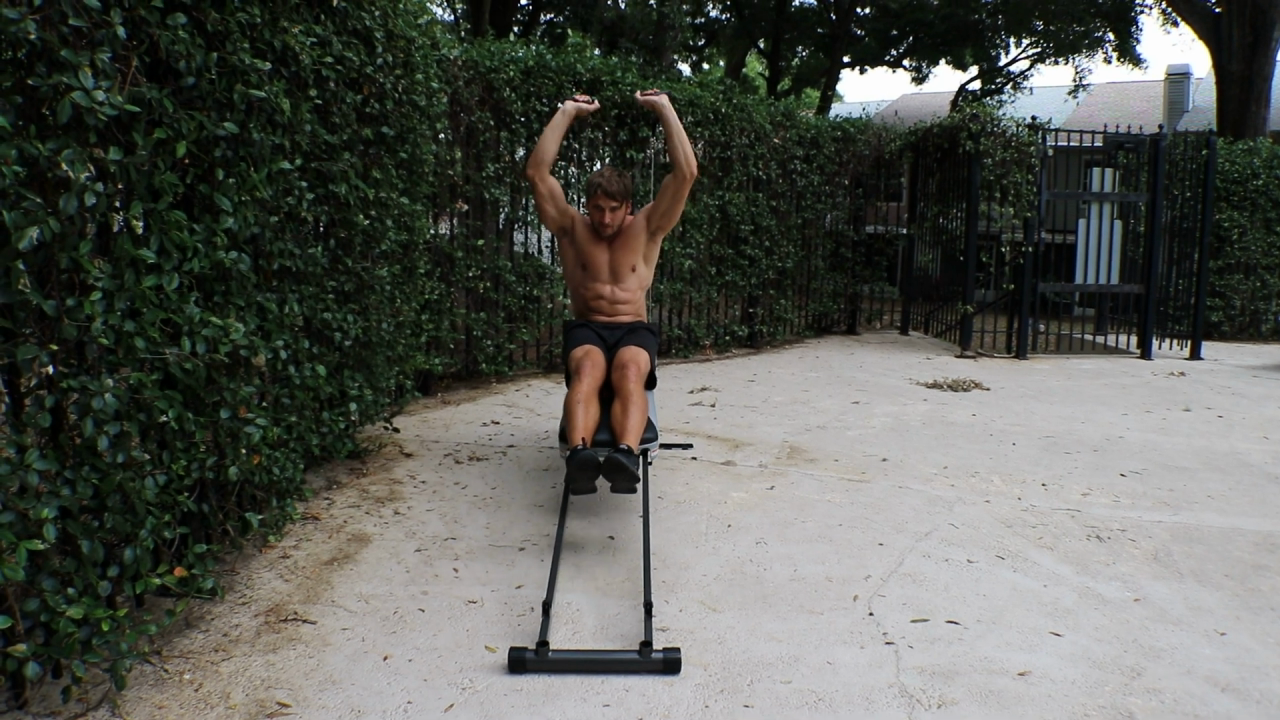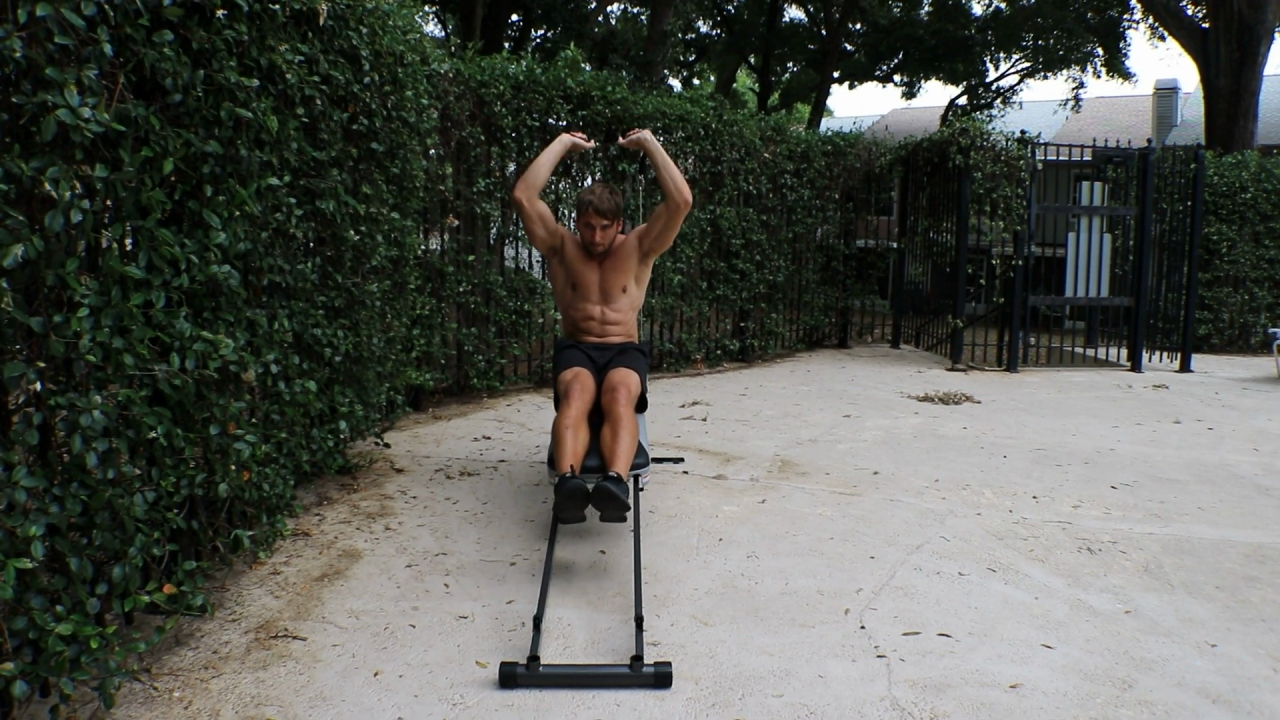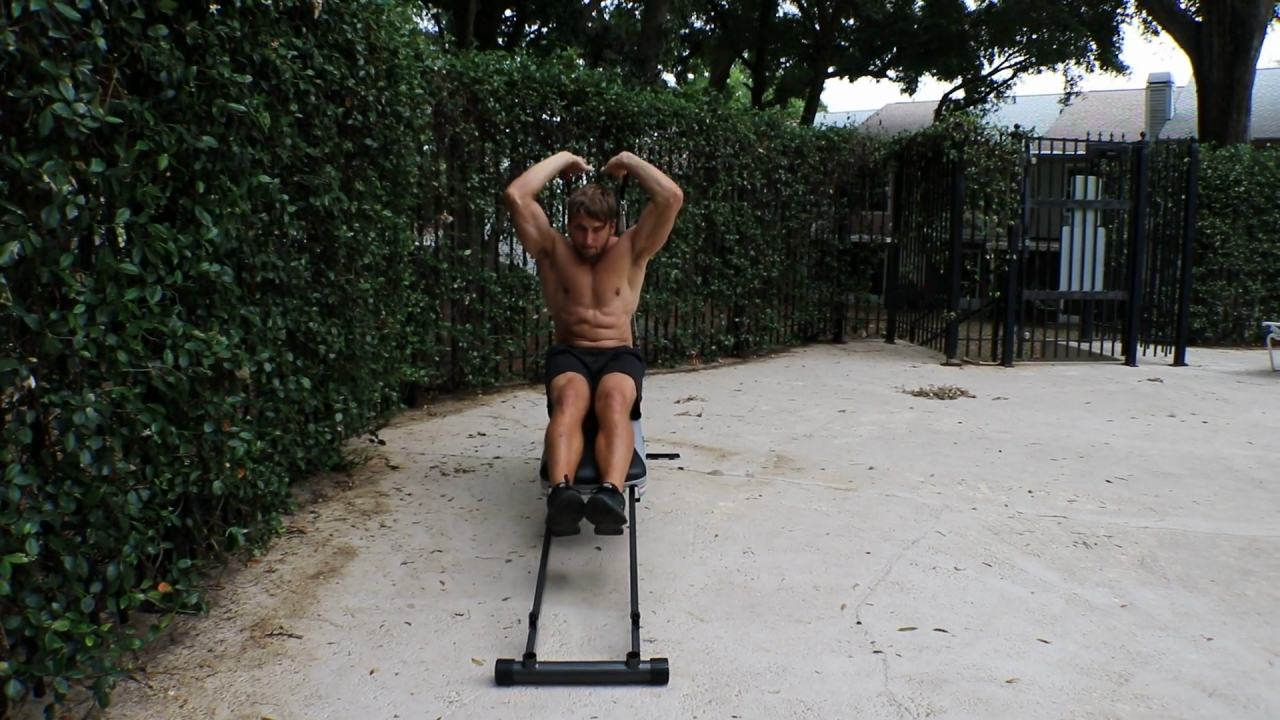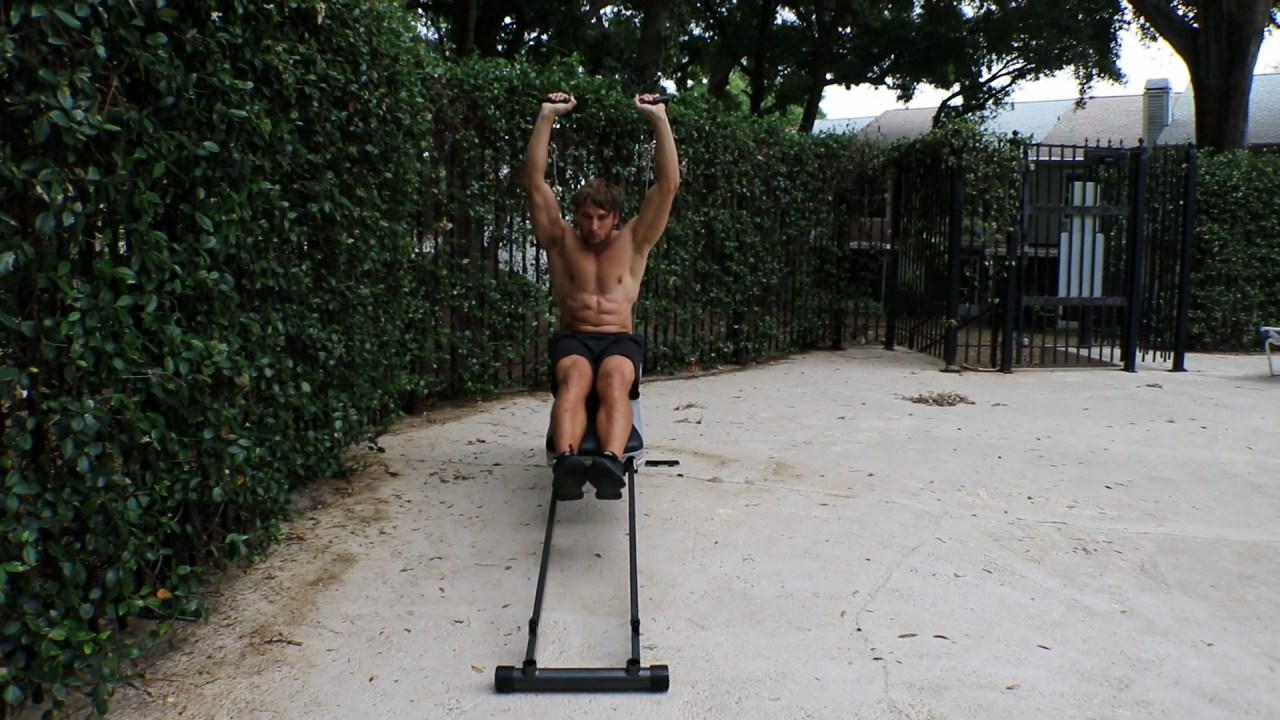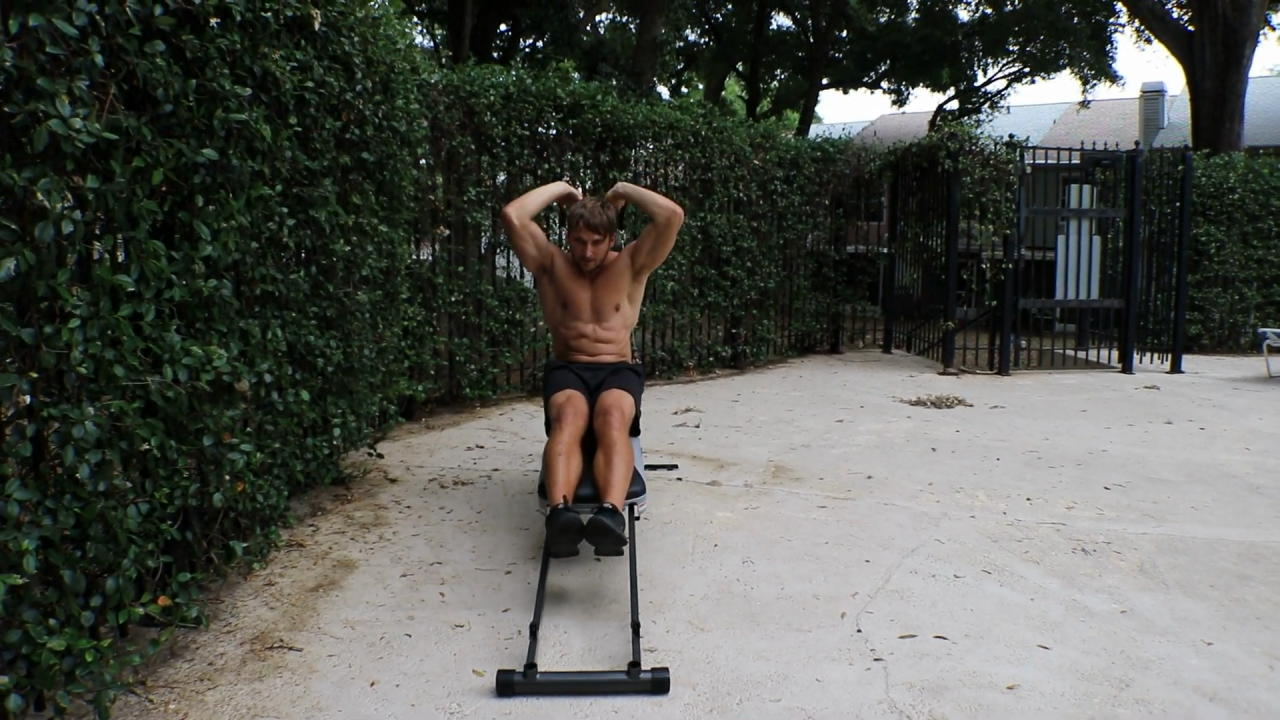
dt=1s
person 1, frame 1
left shoulder: (647, 229)
right shoulder: (571, 228)
left elbow: (685, 174)
right elbow: (537, 174)
left wrist: (665, 108)
right wrist: (566, 112)
left hip: (635, 330)
right hip: (586, 329)
left knee: (628, 370)
right knee: (588, 369)
left ankle: (627, 457)
right ankle: (578, 455)
person 1, frame 2
left shoulder: (639, 248)
right shoulder: (561, 246)
left elbow: (681, 201)
right elbow: (522, 197)
left wrist: (649, 142)
right wrist: (563, 143)
left hip: (625, 351)
right hip: (576, 350)
left knee: (619, 394)
right knee: (576, 393)
left ankle: (615, 483)
right ankle: (567, 482)
person 1, frame 3
left shoulder: (631, 250)
right shoulder: (553, 250)
left elbow: (671, 199)
right elbow: (515, 197)
left wrist: (630, 161)
right wrist: (561, 159)
left hip: (620, 355)
right hip: (568, 353)
left knee: (613, 401)
right knee: (570, 399)
left ankle: (611, 494)
right ankle: (560, 493)
person 1, frame 4
left shoulder: (633, 242)
right shoulder: (560, 241)
left elbow: (668, 185)
right elbow: (534, 182)
left wrist: (660, 119)
right wrist: (546, 117)
left hip: (620, 341)
right hip: (572, 339)
left knee: (613, 381)
right knee: (574, 378)
left ankle: (611, 462)
right ankle: (566, 461)
person 1, frame 5
left shoulder: (632, 264)
right shoulder: (551, 263)
left elbow: (672, 215)
right elbow: (512, 216)
left wrist: (623, 190)
right wrist: (560, 188)
left hip: (618, 370)
right hip: (567, 368)
left knee: (612, 419)
right knee: (568, 418)
left ankle: (611, 514)
right ankle: (559, 515)
